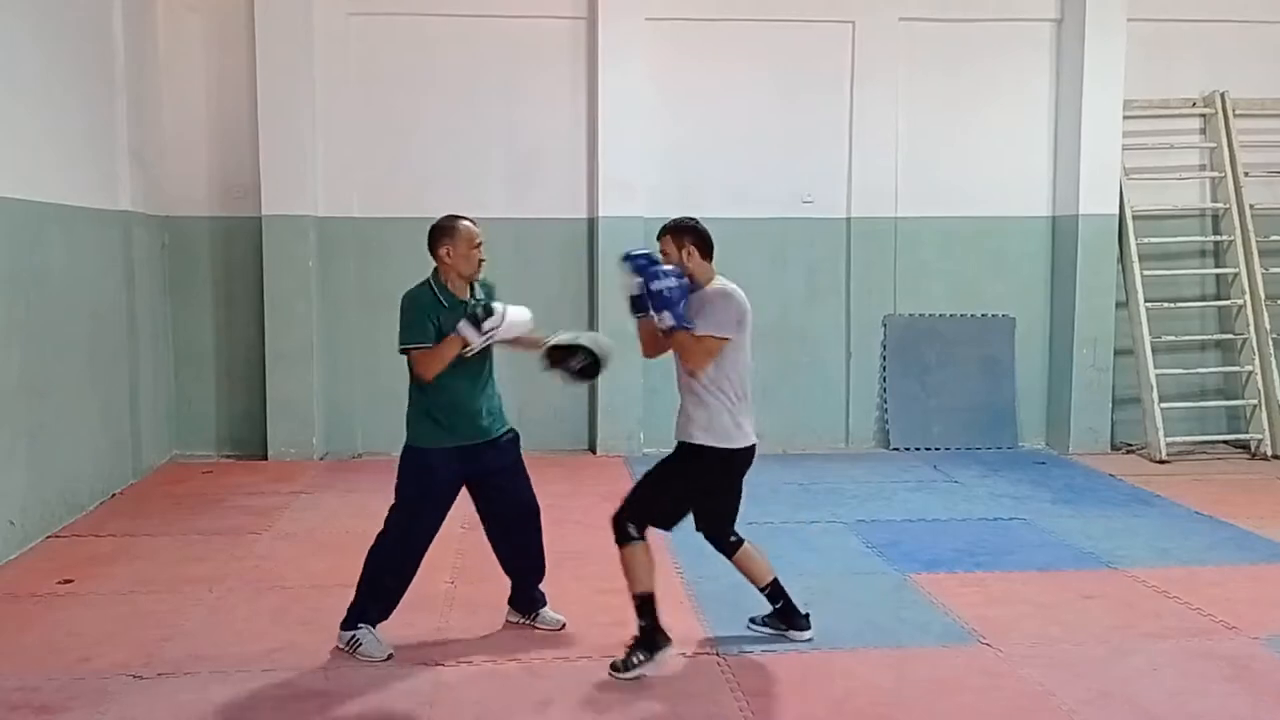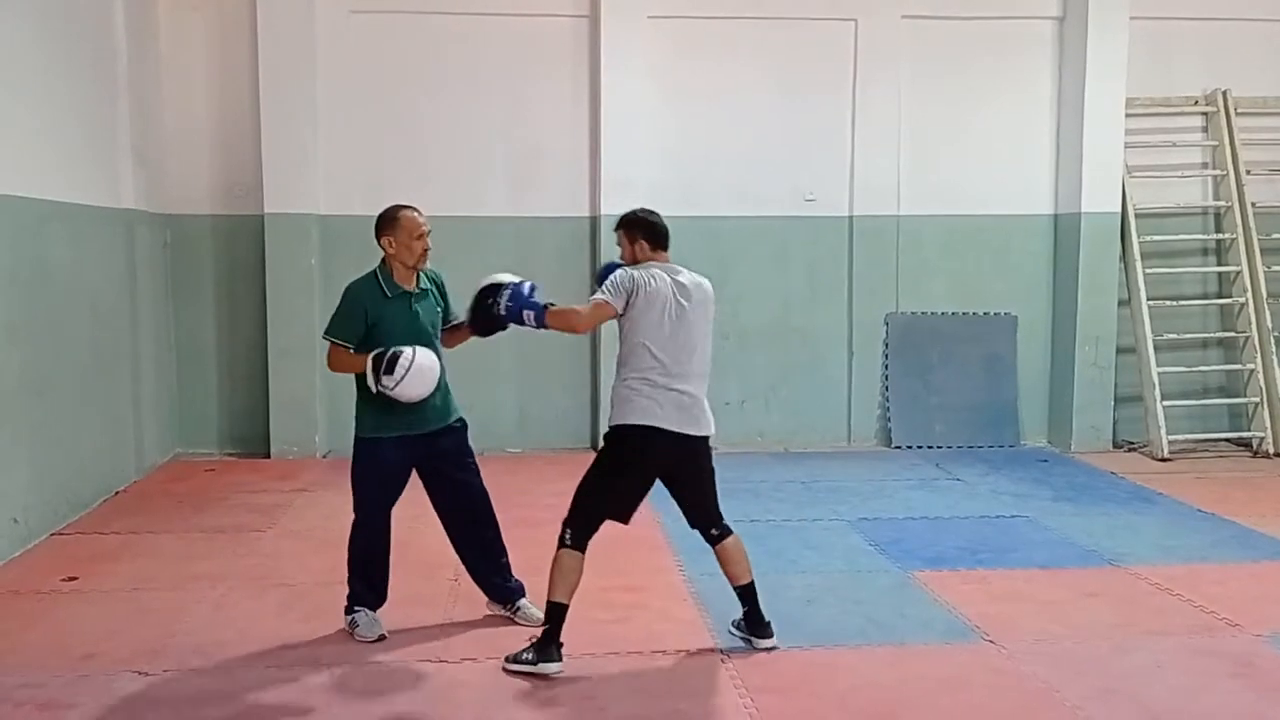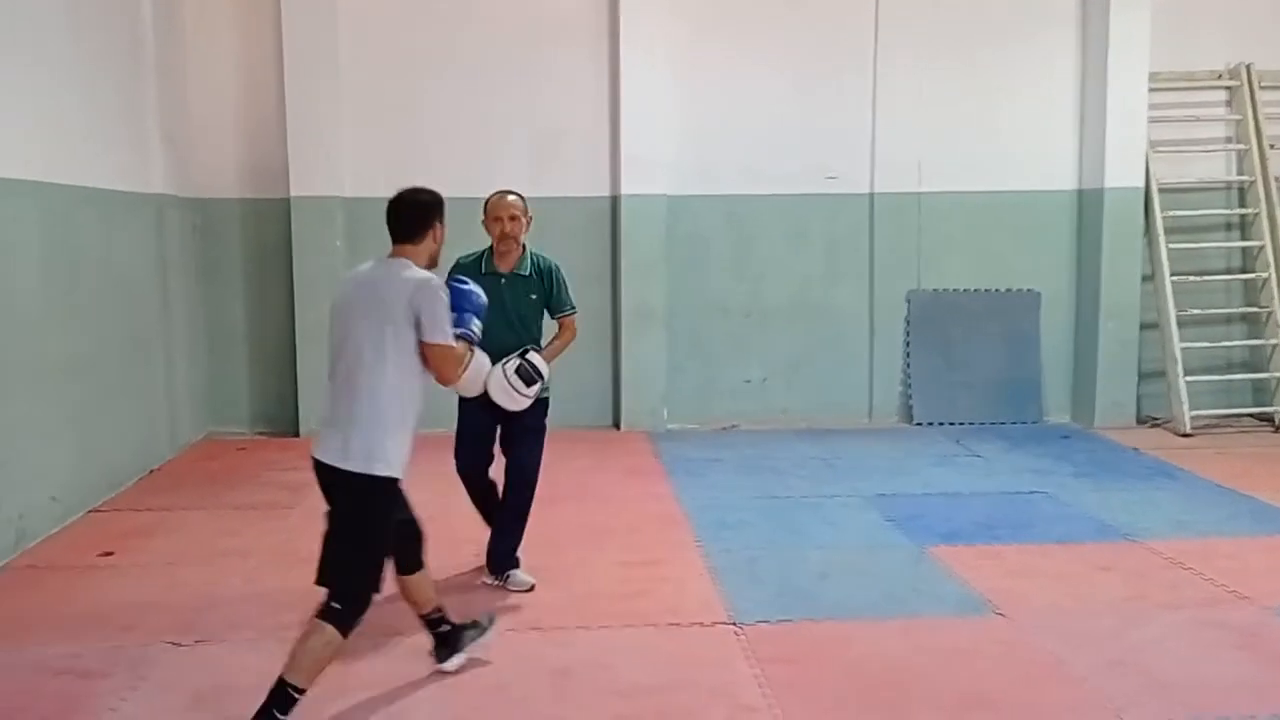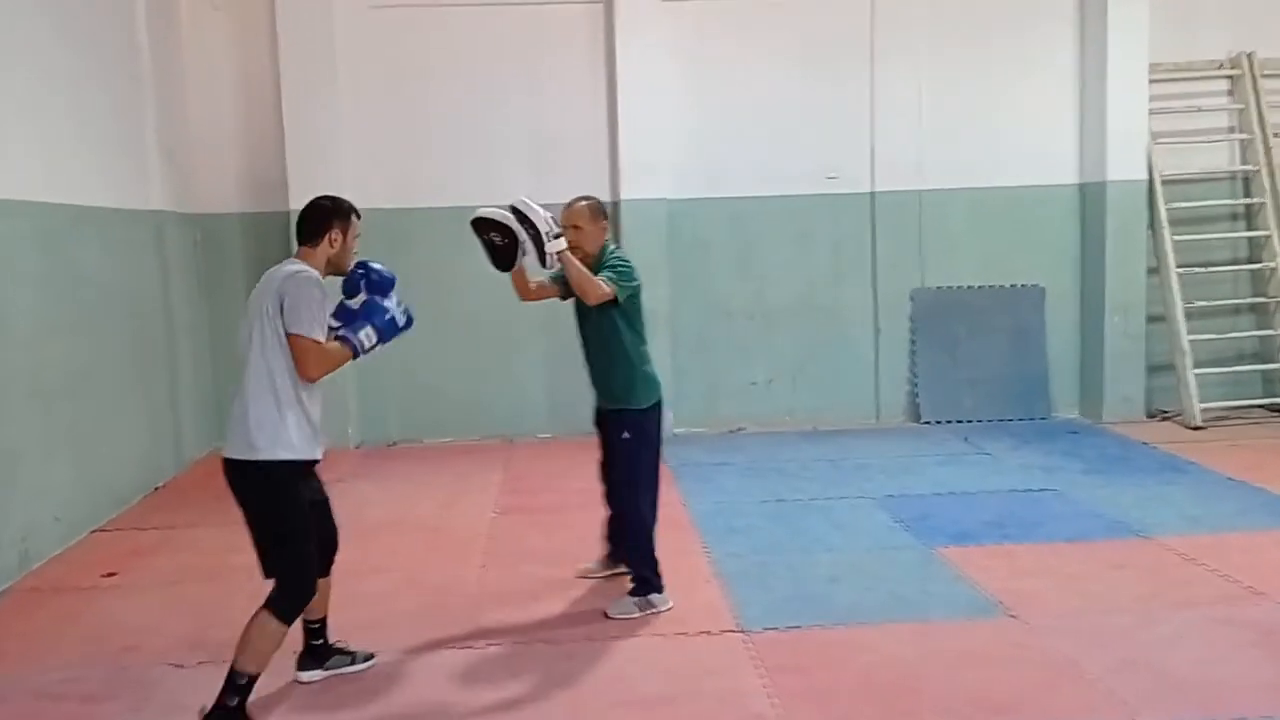
dt=1s
person 1, frame 1
left shoulder: (724, 297)
right shoulder: (688, 294)
left elbow: (693, 361)
right elbow: (652, 347)
left wrist: (667, 311)
right wrist: (648, 298)
left hip: (712, 446)
right hip: (724, 444)
left knee: (628, 521)
right knee: (722, 535)
left ankle: (649, 635)
right ankle: (790, 616)
person 1, frame 2
left shoulder: (631, 280)
right shoulder: (703, 288)
left elbow: (582, 321)
left wrist: (528, 309)
left hip: (636, 429)
right hip: (691, 431)
left knee: (577, 528)
right knee: (714, 527)
left ankle: (547, 644)
right ankle: (756, 622)
person 1, frame 3
left shoulder: (354, 282)
right shoulder: (425, 288)
right elbow: (446, 370)
right wrist: (468, 325)
left hip: (337, 453)
right hip: (367, 464)
left knee: (406, 544)
right knee: (348, 598)
left ankle: (446, 637)
person 1, frame 4
left shoulder: (282, 279)
right shoulder: (303, 282)
right elbow: (311, 366)
left wrist: (354, 306)
right wrist: (369, 330)
left hip: (280, 453)
right hip: (270, 459)
left knee: (321, 544)
right knee: (292, 586)
left ankle: (316, 649)
person 2, frame 1
left shoulder: (483, 293)
right shoulder: (419, 301)
left elbow: (510, 334)
right elbow: (425, 370)
right wrist: (467, 333)
left hip: (491, 436)
right hip: (434, 445)
left knee: (521, 517)
right knee: (406, 535)
left ankle: (527, 603)
right ankle: (358, 624)
person 2, frame 2
left shoulder: (434, 283)
right shoulder: (361, 294)
right elbow: (336, 357)
right wrist: (371, 365)
left hip: (441, 424)
right hip: (381, 432)
left knee: (472, 509)
right knee: (372, 520)
left ankle: (506, 594)
right ankle: (361, 607)
person 2, frame 3
left shoulder: (545, 270)
right shoulder: (466, 269)
left elbow: (569, 326)
left wrist: (539, 360)
left knee: (522, 476)
right knee: (470, 466)
left ankle: (502, 563)
right ankle: (502, 535)
person 2, frame 4
left shoulder: (619, 266)
right shoulder: (578, 270)
left elbow: (595, 294)
right elbow: (529, 292)
left wrist: (560, 251)
right wrist: (513, 259)
left hip: (634, 399)
right hip: (610, 398)
left knee: (632, 491)
right knee: (615, 481)
left ankle: (650, 590)
right ankle: (619, 554)
